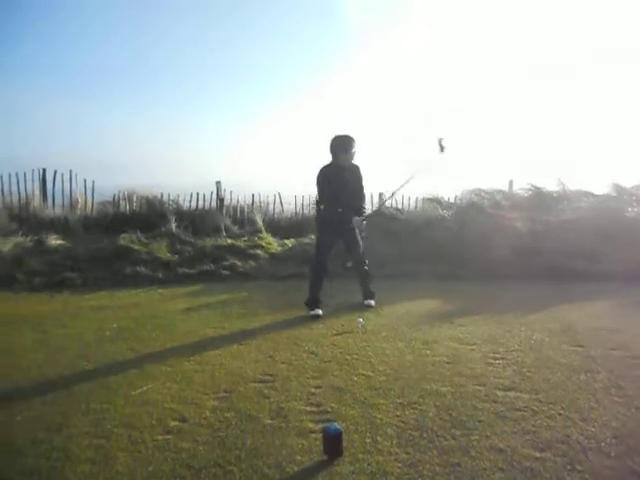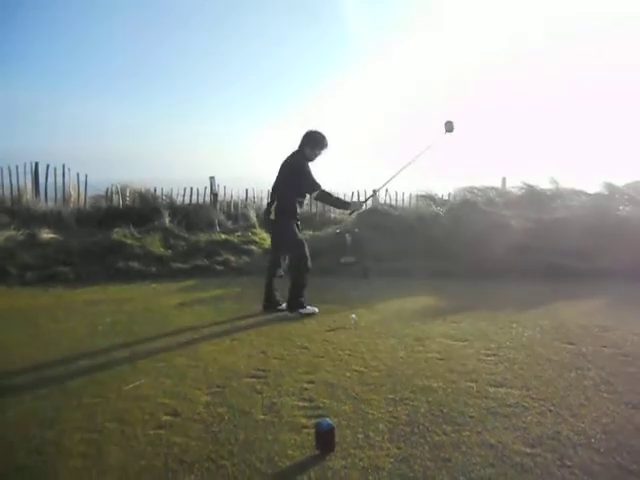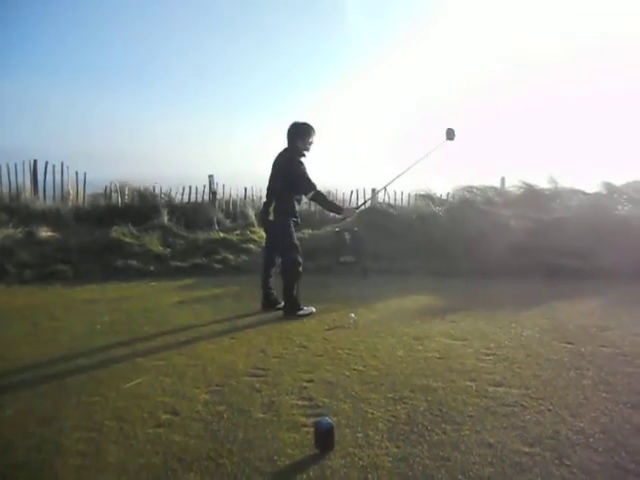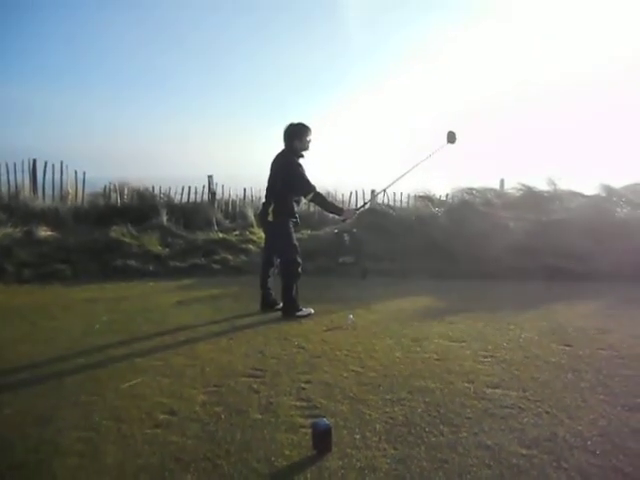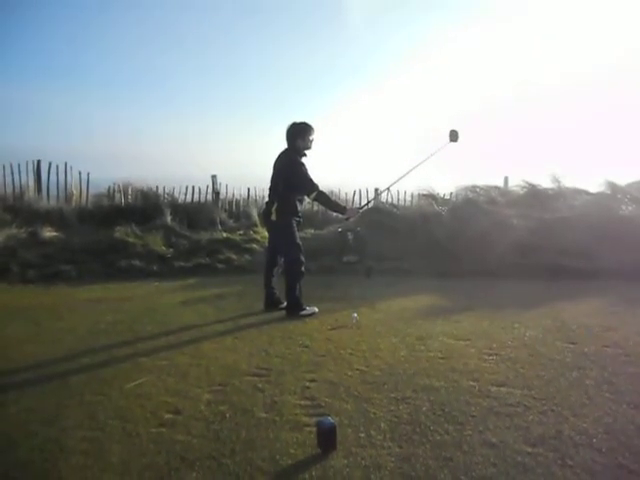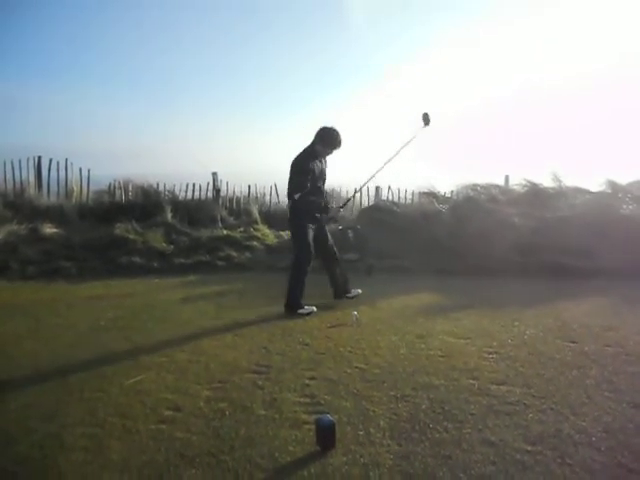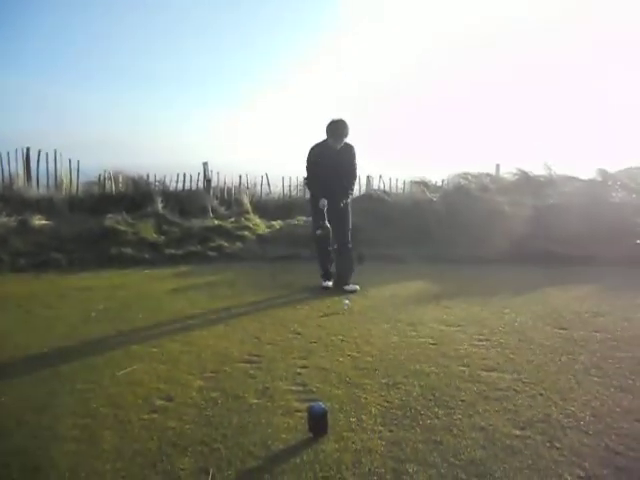
dt=0.7s
person 1, frame 1
left shoulder: (354, 170)
right shoulder: (326, 174)
left elbow: (359, 196)
right elbow: (326, 205)
left wrist: (359, 215)
right wrist: (350, 218)
left hip: (348, 221)
right hip: (328, 222)
left knee: (359, 259)
right knee: (320, 261)
left ankle: (368, 295)
right ankle: (313, 303)
person 1, frame 2
left shoulder: (295, 162)
right shoulder: (298, 165)
right elbow: (318, 193)
left wrist: (295, 218)
right wrist: (347, 205)
left hip: (279, 215)
right hip: (281, 216)
left knee: (277, 258)
right knee: (300, 256)
left ankle: (271, 301)
right ankle: (296, 302)
person 1, frame 3
left shoulder: (285, 157)
right shoulder: (293, 162)
right elbow: (313, 193)
right wrist: (340, 210)
left hip: (273, 215)
right hip: (280, 217)
left knee: (271, 258)
right knee: (293, 260)
left ankle: (270, 300)
right ankle: (292, 306)
person 1, frame 4
left shoulder: (284, 158)
right shoulder: (291, 164)
right elbow: (312, 194)
right wrist: (340, 212)
left hip: (273, 216)
right hip: (279, 218)
left knee: (270, 259)
right knee: (292, 261)
left ankle: (268, 301)
right ankle: (291, 307)
person 1, frame 5
left shoulder: (286, 157)
right shoulder: (293, 163)
right elbow: (315, 193)
right wrist: (343, 210)
left hip: (276, 214)
right hip: (283, 217)
left knee: (274, 258)
right knee: (295, 260)
left ankle: (272, 300)
right ankle: (295, 306)
person 1, frame 6
left shoulder: (320, 160)
right shoulder: (303, 162)
right elbow: (299, 195)
left wrist: (326, 209)
right wrist: (325, 209)
left hip: (315, 216)
right hip: (301, 216)
left knee: (329, 253)
right knee: (303, 258)
left ankle: (342, 290)
right ankle: (293, 303)
person 1, frame 7
left shoulder: (349, 150)
right shoulder: (316, 151)
left elbow: (351, 176)
right elbow: (311, 179)
left wrist: (344, 197)
right wrist: (319, 197)
left hip: (341, 200)
right hip: (320, 200)
left knee: (344, 239)
right knee: (322, 239)
left ankle: (344, 280)
right ankle: (327, 275)
